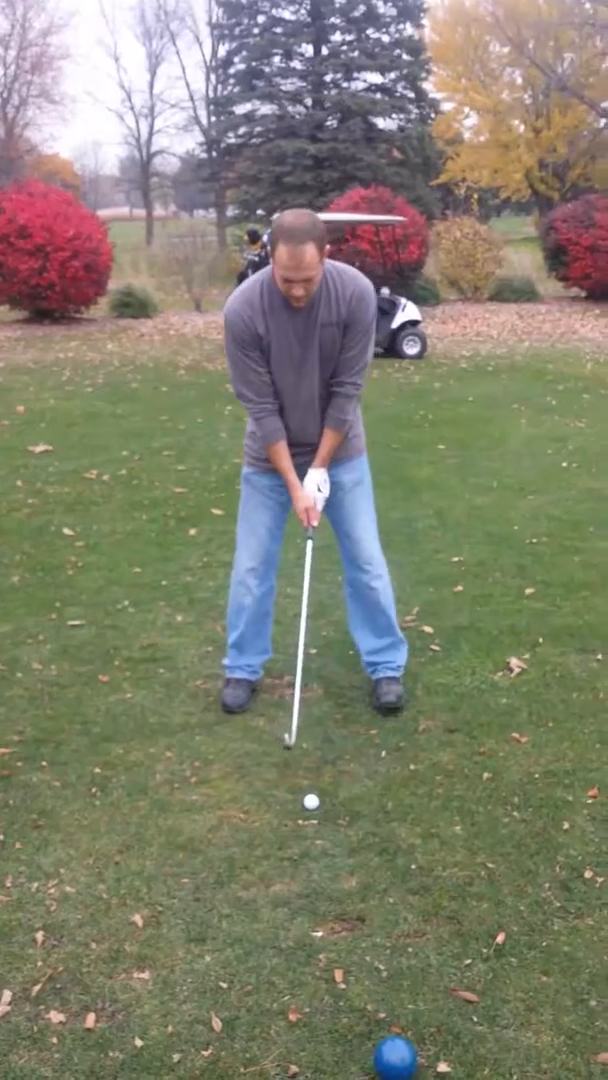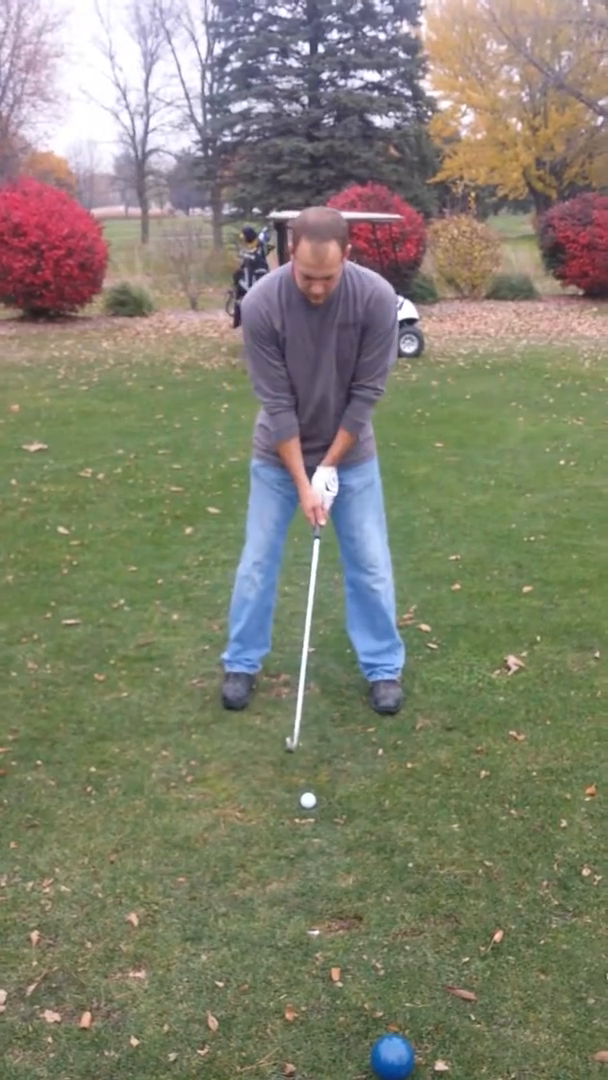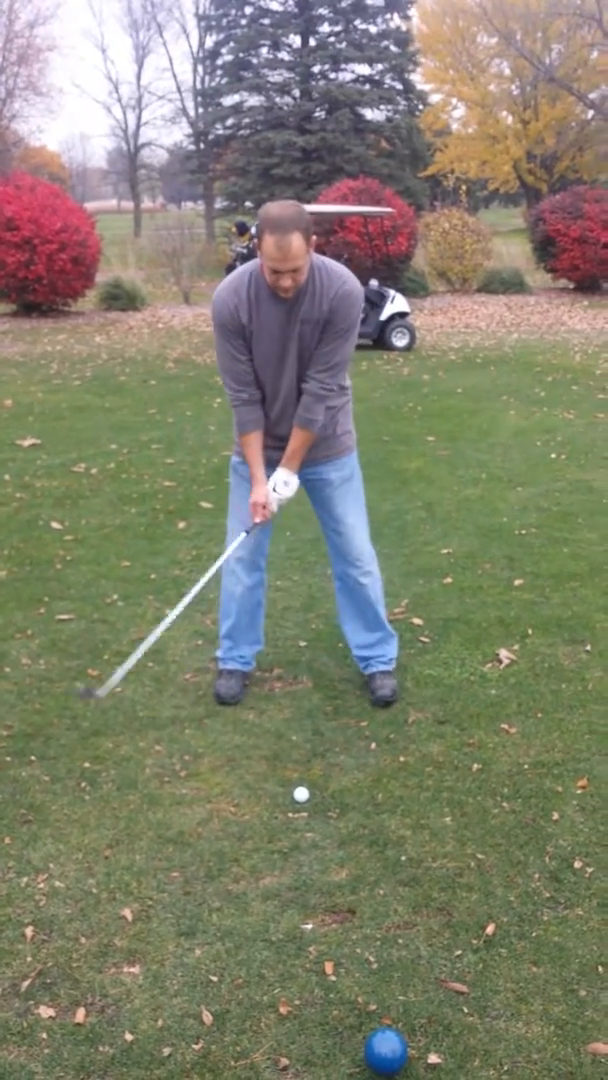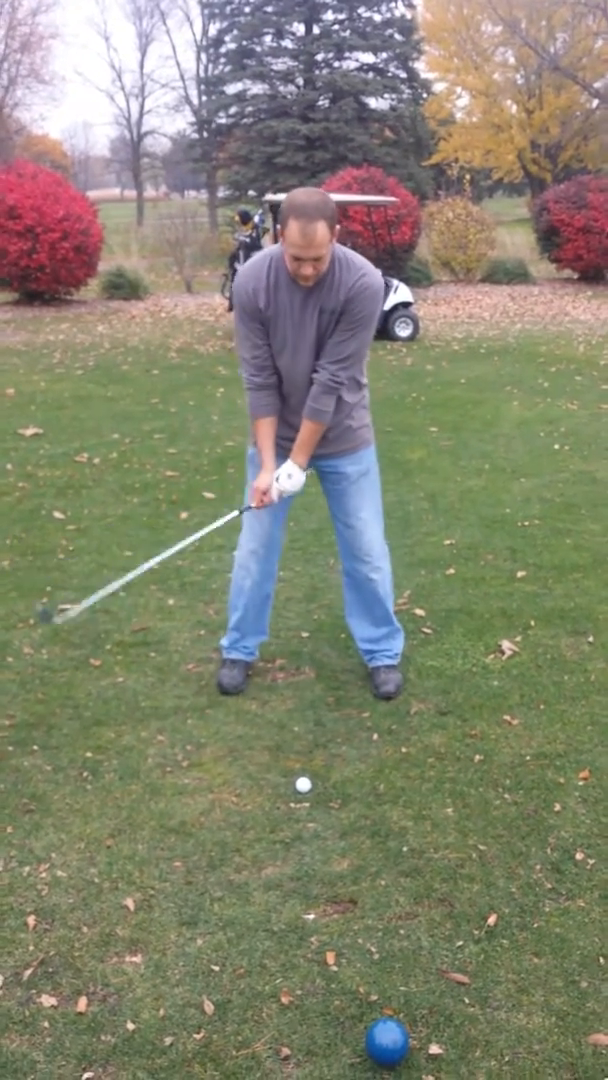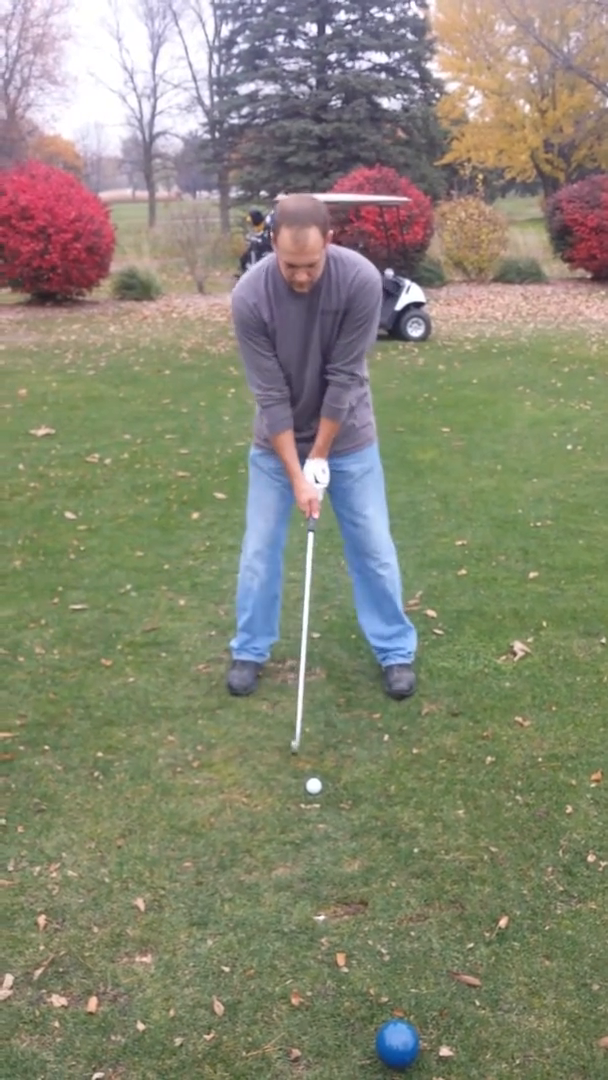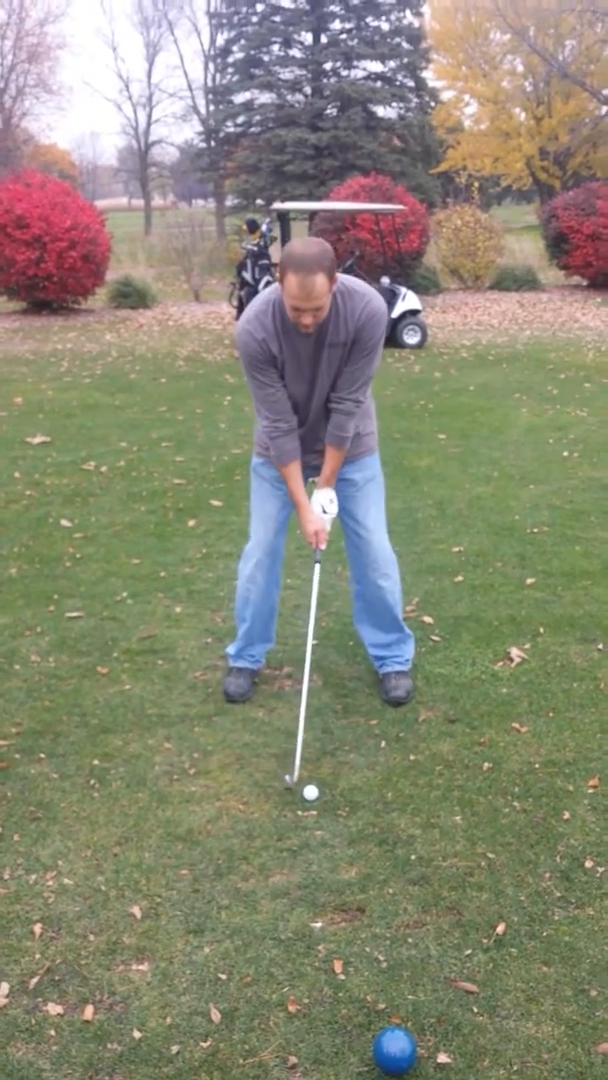
dt=0.4s
person 1, frame 1
left shoulder: (356, 293)
right shoulder: (242, 310)
left elbow: (347, 388)
right elbow: (260, 406)
left wrist: (319, 467)
right wrist: (293, 483)
left hip: (340, 450)
right hip: (270, 454)
left knee: (365, 559)
right knee: (253, 564)
left ankle: (385, 664)
right ankle: (242, 667)
person 1, frame 2
left shoulder: (376, 297)
right shoulder: (260, 303)
left elbow: (367, 391)
right elbow: (275, 401)
left wrist: (330, 467)
right wrist: (303, 482)
left hip: (350, 451)
right hip: (280, 451)
left knee: (370, 561)
right knee: (259, 559)
left ankle: (382, 667)
right ankle: (242, 663)
person 1, frame 3
left shoulder: (343, 291)
right shoulder: (230, 299)
left elbow: (322, 389)
right elbow: (242, 397)
left wrist: (291, 469)
right wrist: (258, 478)
left hip: (326, 444)
right hip: (257, 444)
left knee: (354, 552)
right knee: (244, 553)
left ankle: (377, 658)
right ankle: (235, 658)
person 1, frame 4
left shoulder: (363, 283)
right shoulder: (251, 281)
left elbow: (333, 380)
right elbow: (259, 379)
left wrist: (298, 462)
right wrist: (266, 463)
left hip: (343, 436)
right hip: (276, 432)
left knee: (365, 547)
right knee: (256, 545)
left ankle: (382, 652)
right ankle: (239, 649)
person 1, frame 5
left shoulder: (361, 280)
right shoulder: (248, 296)
left elbow: (345, 377)
right elbow: (270, 395)
left wrist: (320, 456)
right wrist: (296, 476)
left hip: (347, 434)
right hip: (277, 438)
left knee: (372, 542)
right knee: (261, 544)
left ankle: (396, 650)
right ankle: (249, 650)
person 1, frame 6
left shoulder: (368, 309)
right shoulder: (254, 328)
left elbow: (347, 404)
right elbow: (278, 424)
left wrist: (328, 484)
right wrist: (303, 507)
left hip: (350, 446)
right hip: (280, 450)
left knee: (373, 549)
right knee: (262, 549)
left ankle: (393, 657)
right ankle: (246, 657)
